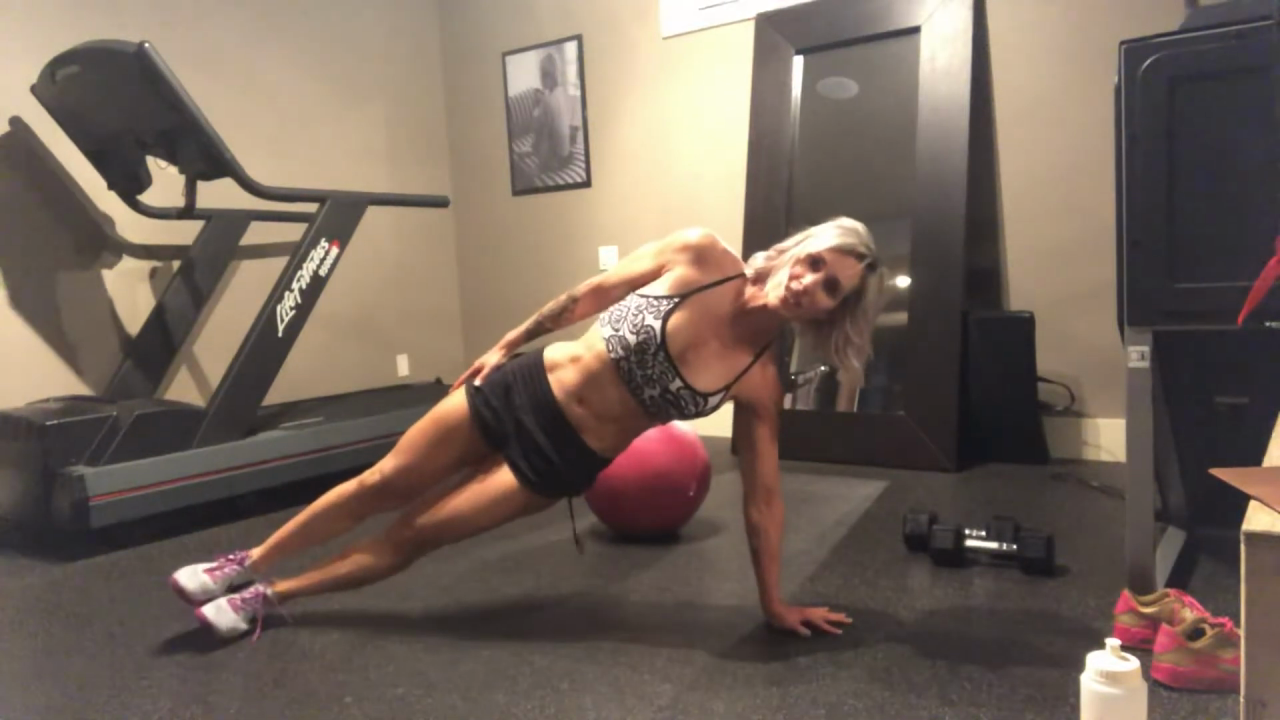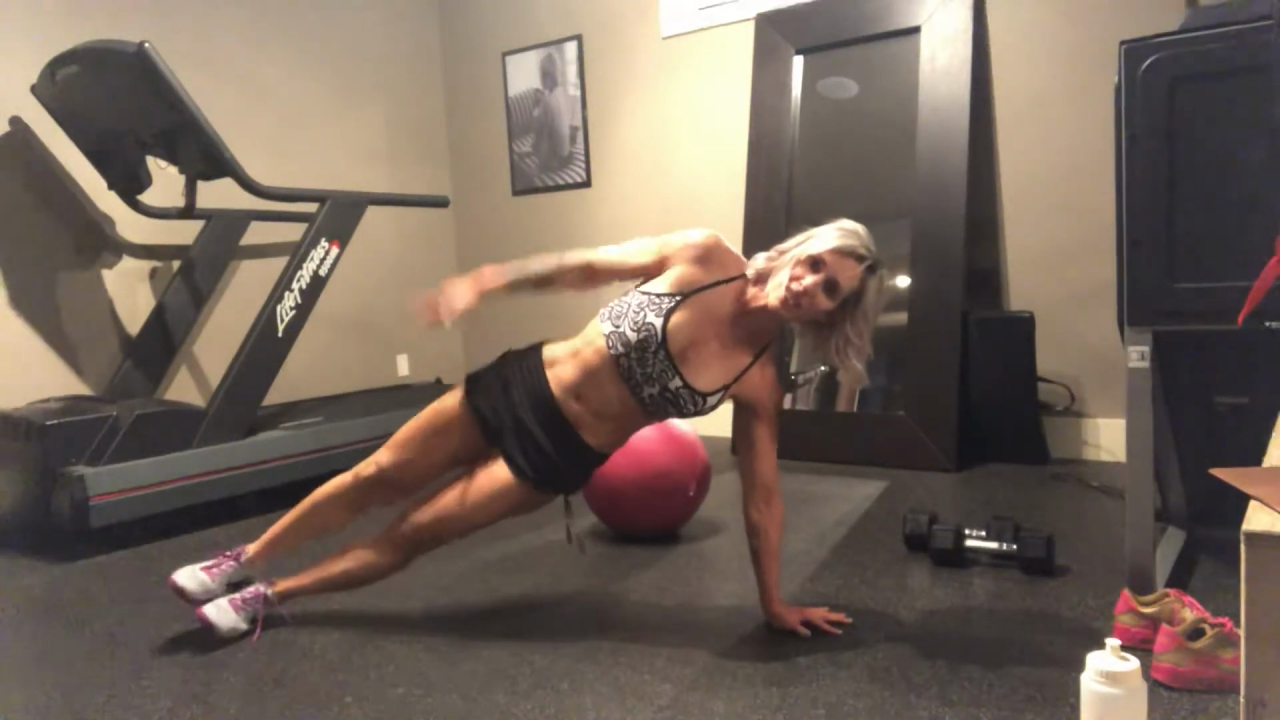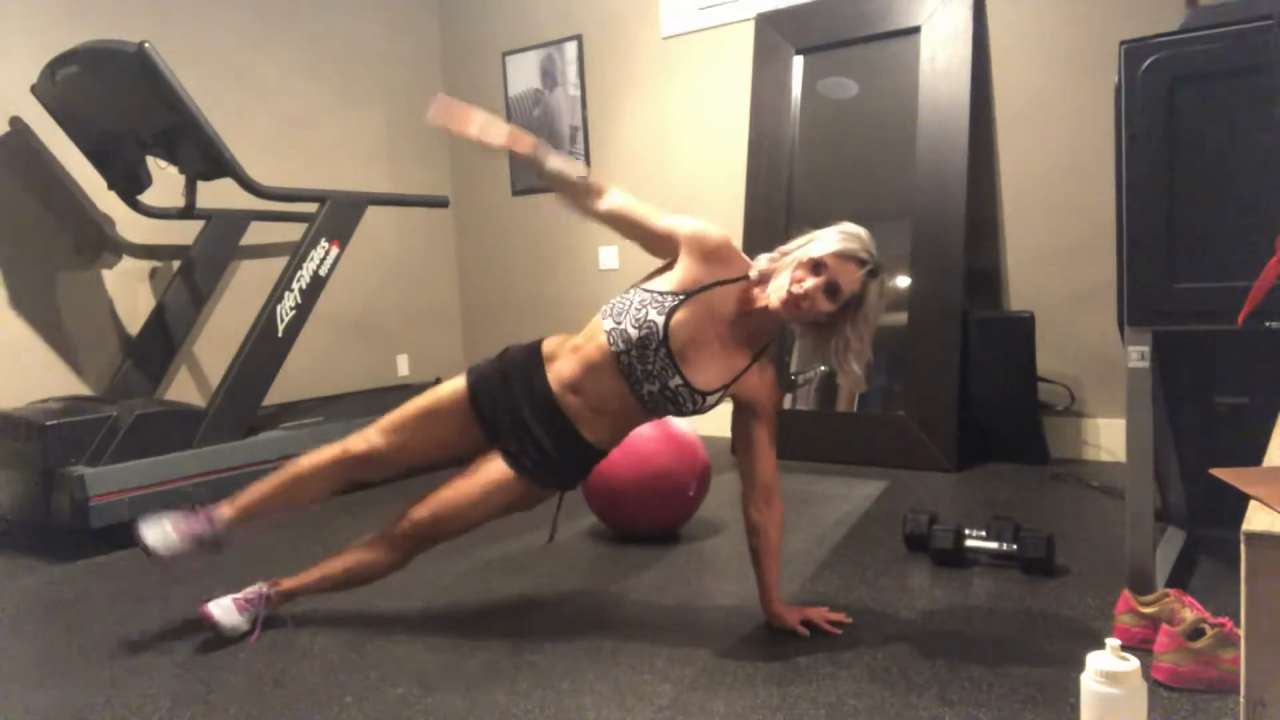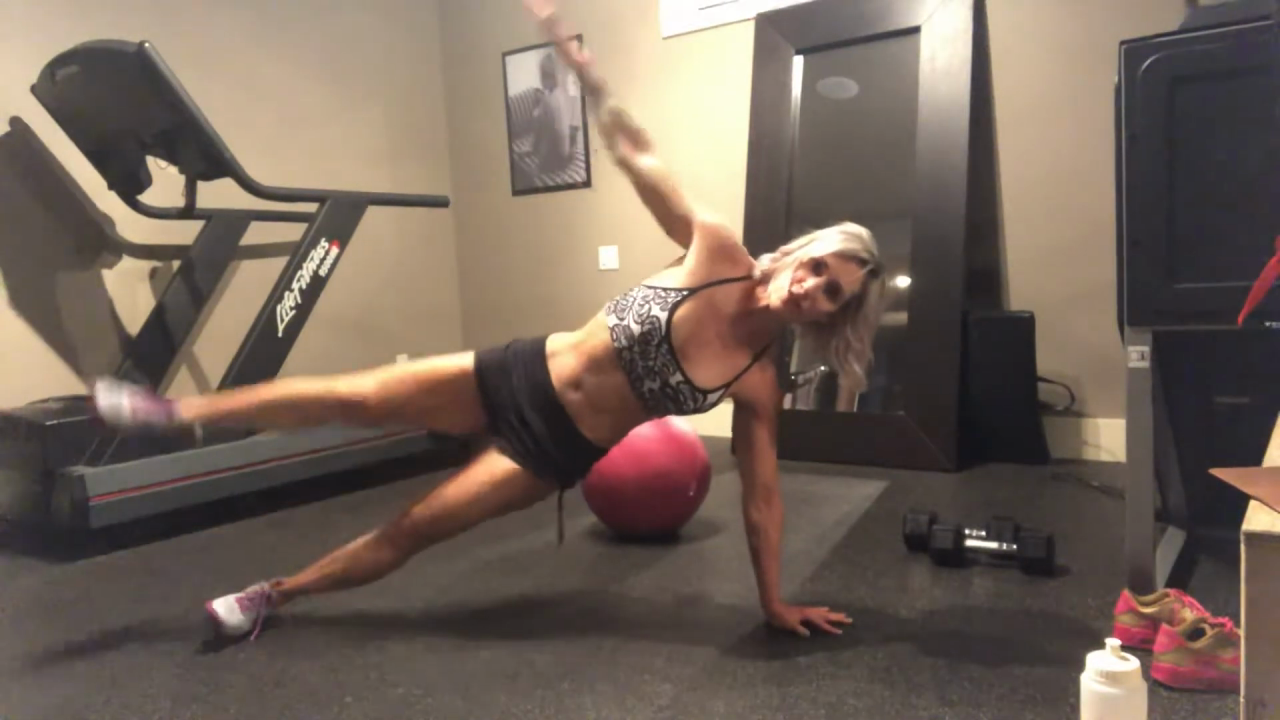
dt=0.2s
person 1, frame 1
left shoulder: (759, 384)
right shoulder: (700, 255)
left elbow: (763, 495)
right elbow: (591, 292)
left wrist: (775, 603)
right wrist: (507, 342)
left hip: (562, 460)
right hip: (523, 388)
left knee: (413, 536)
right knee: (383, 485)
left ankle: (270, 596)
right ankle: (248, 562)
person 1, frame 2
left shoulder: (759, 384)
right shoulder: (706, 255)
left elbow: (761, 496)
right elbow: (587, 265)
left wrist: (774, 603)
right wrist: (487, 279)
left hip: (562, 457)
right hip: (525, 384)
left knee: (413, 534)
right knee: (380, 475)
left ankle: (270, 596)
right ankle: (243, 560)
person 1, frame 3
left shoulder: (757, 383)
right shoulder: (709, 255)
left elbow: (760, 498)
right elbow: (597, 198)
left wrist: (774, 603)
right wrist: (515, 140)
left hip: (560, 453)
right hip: (525, 383)
left knee: (412, 532)
right knee: (366, 450)
left ankle: (273, 595)
right ankle: (215, 519)
person 1, frame 4
left shoulder: (757, 383)
right shoulder: (716, 249)
left elbow: (761, 495)
right elbow: (630, 151)
left wrist: (775, 603)
left hip: (557, 449)
right hip: (520, 374)
left knee: (408, 532)
right knee: (347, 397)
left ankle: (270, 593)
right ankle: (181, 411)
